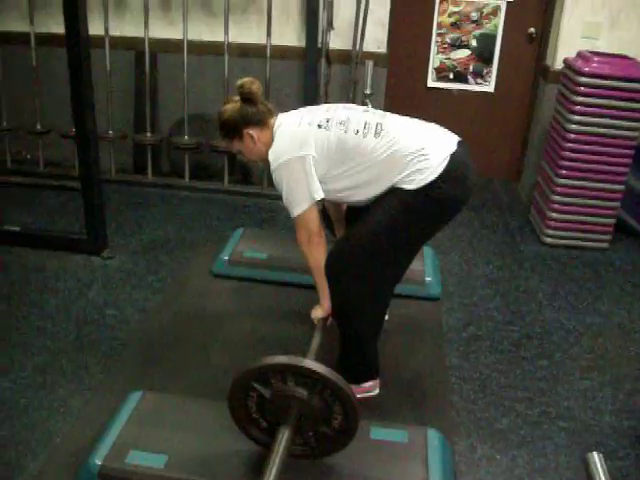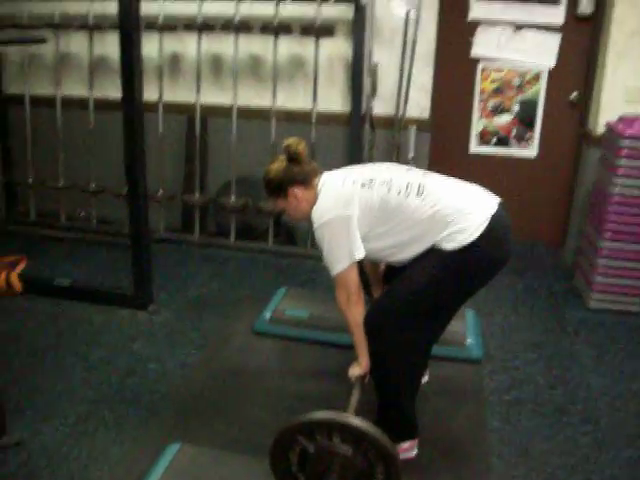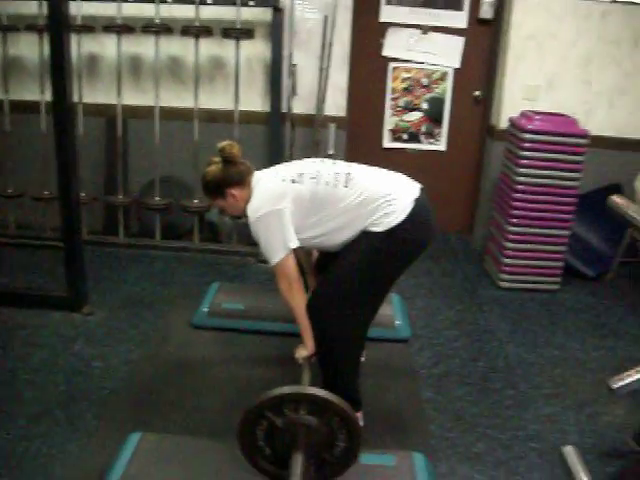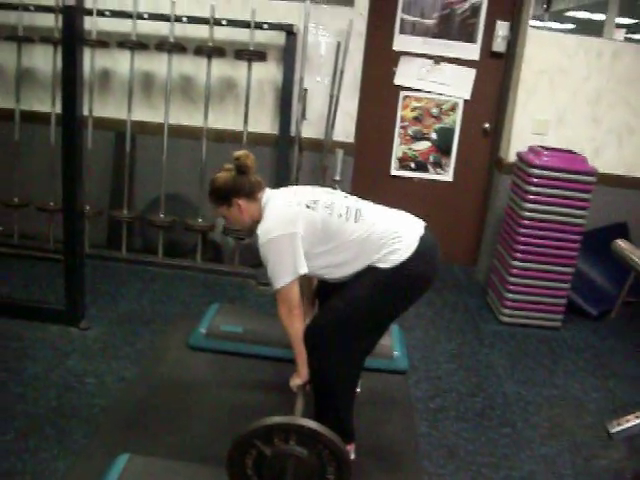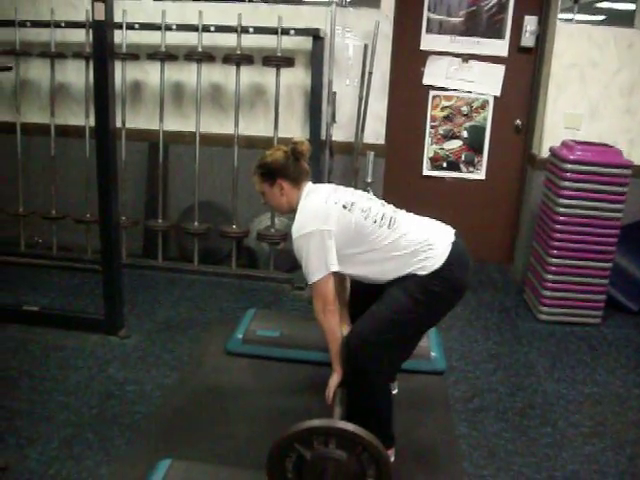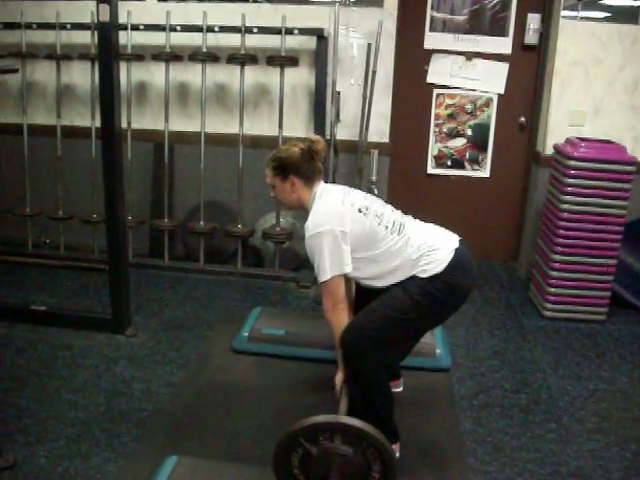
dt=0.7s
person 1, frame 1
left shoulder: (286, 153)
right shoulder: (299, 124)
left elbow: (310, 236)
right elbow: (334, 181)
left wrist: (325, 301)
right wrist: (343, 237)
left hip: (435, 181)
right hip: (444, 153)
left knee: (347, 265)
right knee: (359, 231)
left ankle: (360, 376)
right ankle: (368, 306)
person 1, frame 2
left shoulder: (329, 212)
right shoulder: (341, 184)
left elbow: (349, 294)
right elbow: (370, 243)
left wrist: (363, 359)
right wrist: (380, 294)
left hip: (474, 241)
right hip: (483, 215)
left knee: (385, 323)
right knee: (400, 299)
left ankle: (398, 435)
right ankle: (410, 366)
person 1, frame 3
left shoulder: (263, 208)
right shoulder: (272, 181)
left elbow: (289, 282)
right elbow: (305, 232)
left wrist: (308, 341)
right wrist: (316, 282)
left hip: (399, 223)
right hip: (404, 200)
left knee: (328, 306)
right knee: (329, 272)
right ankle: (346, 347)
person 1, frame 4
left shoulder: (274, 229)
right shoulder: (282, 201)
left elbow: (289, 308)
right elbow: (305, 267)
left wrist: (303, 369)
right wrist: (311, 314)
left hip: (405, 264)
right hip: (409, 239)
left knee: (324, 338)
right knee: (329, 298)
left ankle: (337, 440)
right ankle: (343, 376)
person 1, frame 5
left shoulder: (308, 225)
right shoulder: (323, 196)
left elbow: (325, 304)
right elbow: (339, 271)
left wrist: (338, 366)
right wrist: (345, 321)
left hip: (439, 270)
right hip: (439, 245)
left knee: (363, 348)
right knee: (361, 297)
left ankle: (376, 444)
right ankle: (379, 375)
person 1, frame 6
left shoulder: (321, 224)
right shoulder: (334, 196)
left elbow: (333, 303)
right elbow: (348, 279)
left wrist: (346, 362)
right wrist: (351, 321)
left hip: (443, 276)
right hip: (444, 254)
left knee: (359, 342)
right knee: (365, 303)
left ankle: (380, 439)
right ankle: (386, 374)
